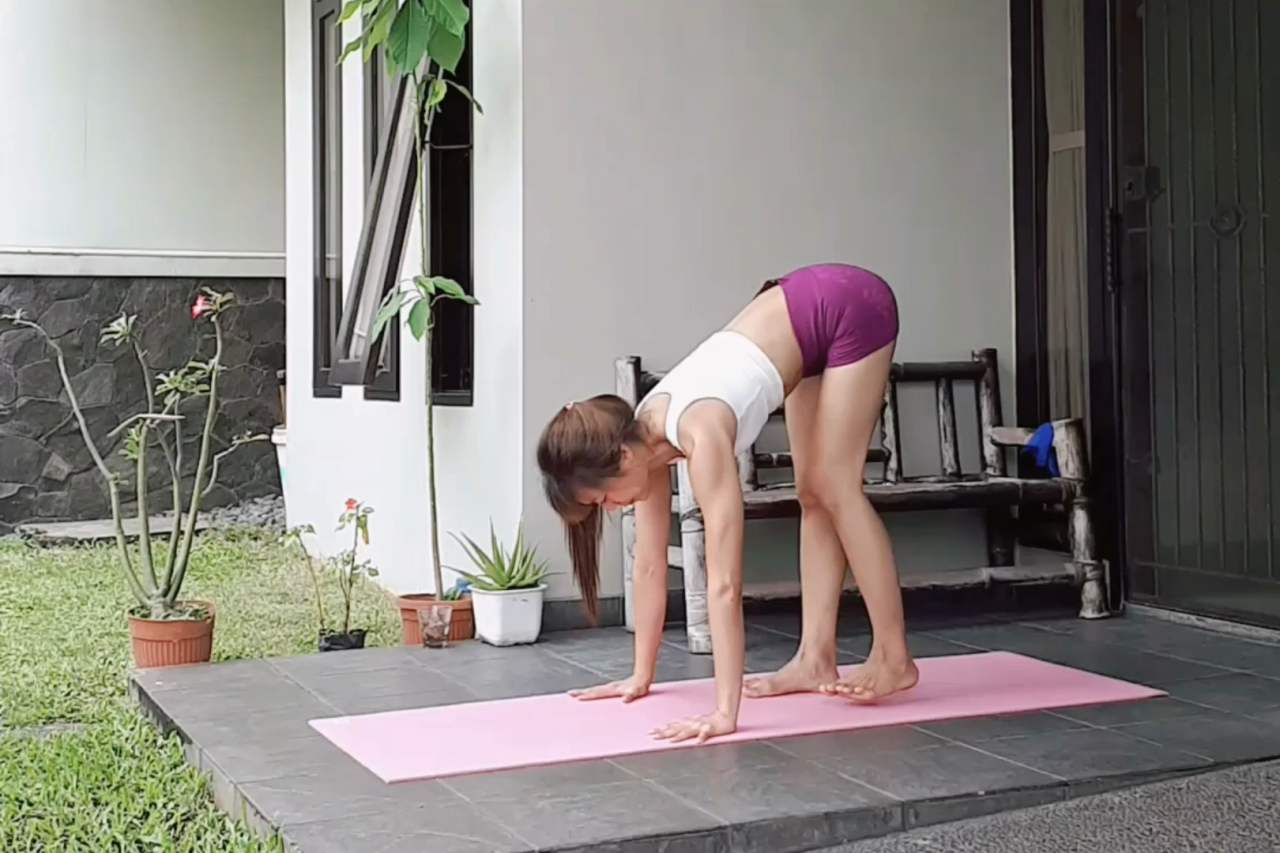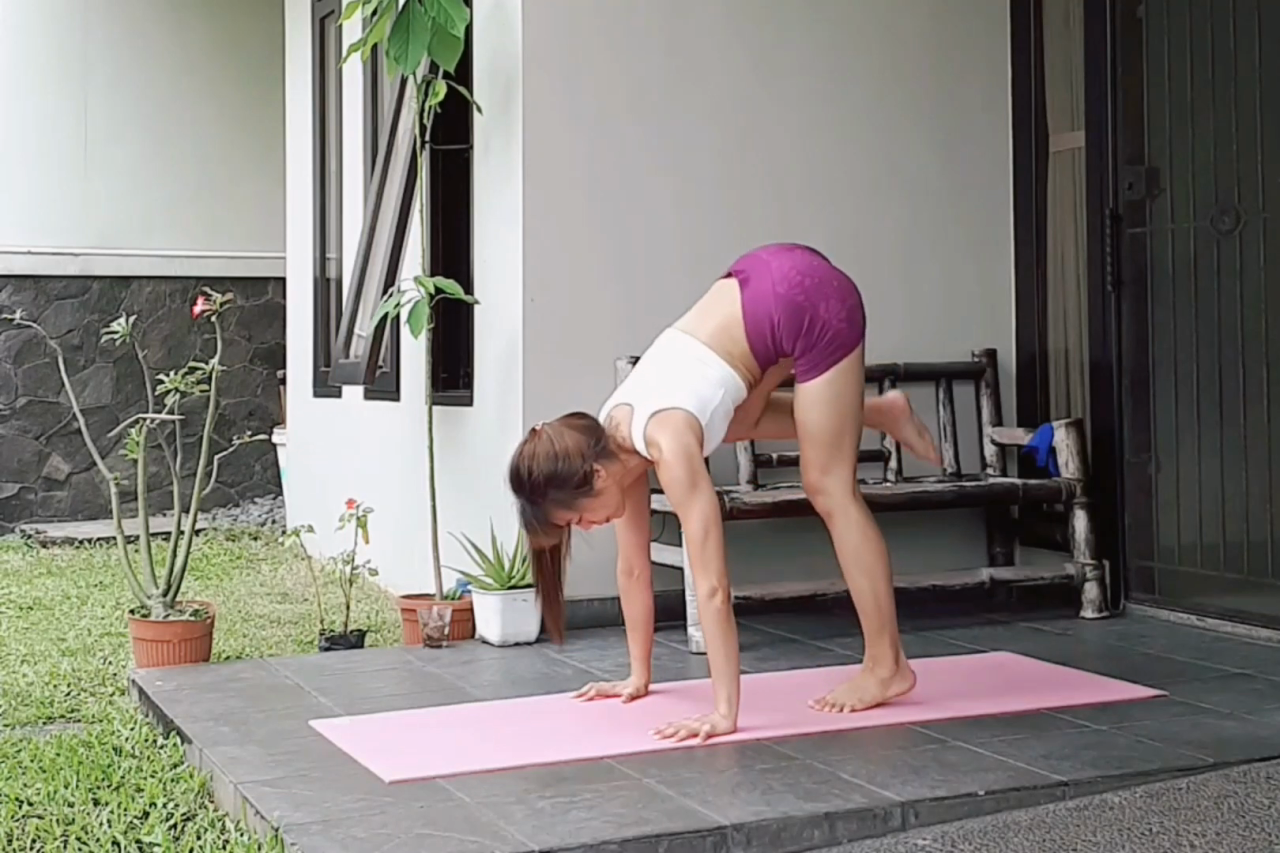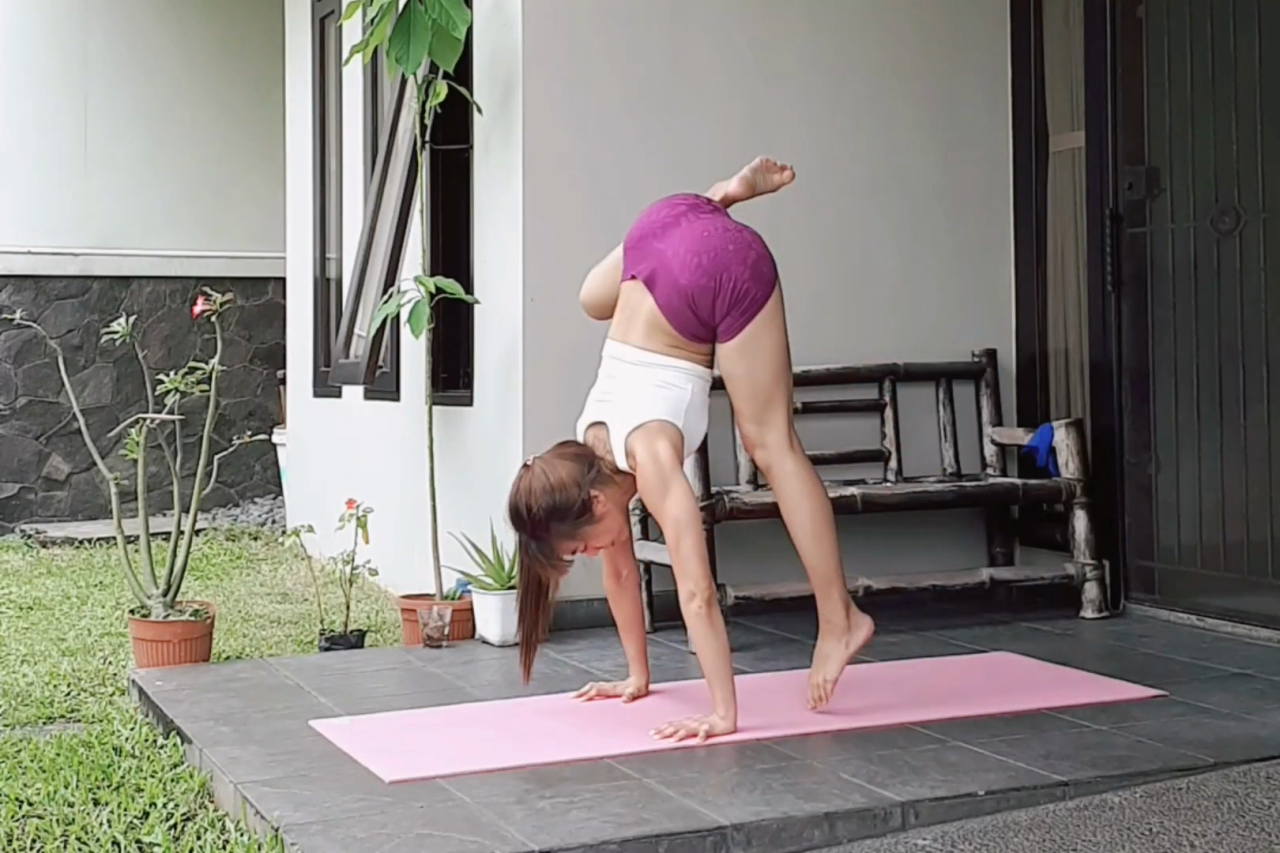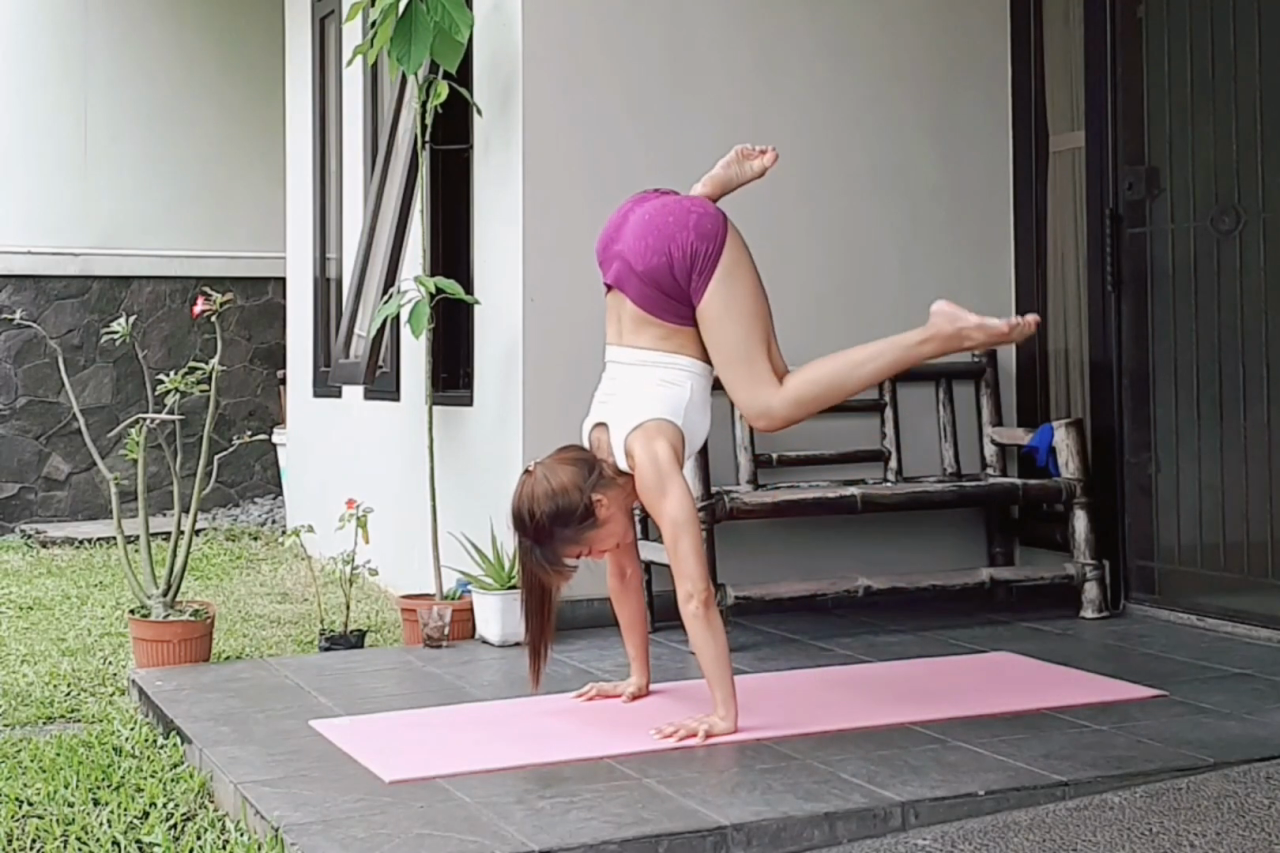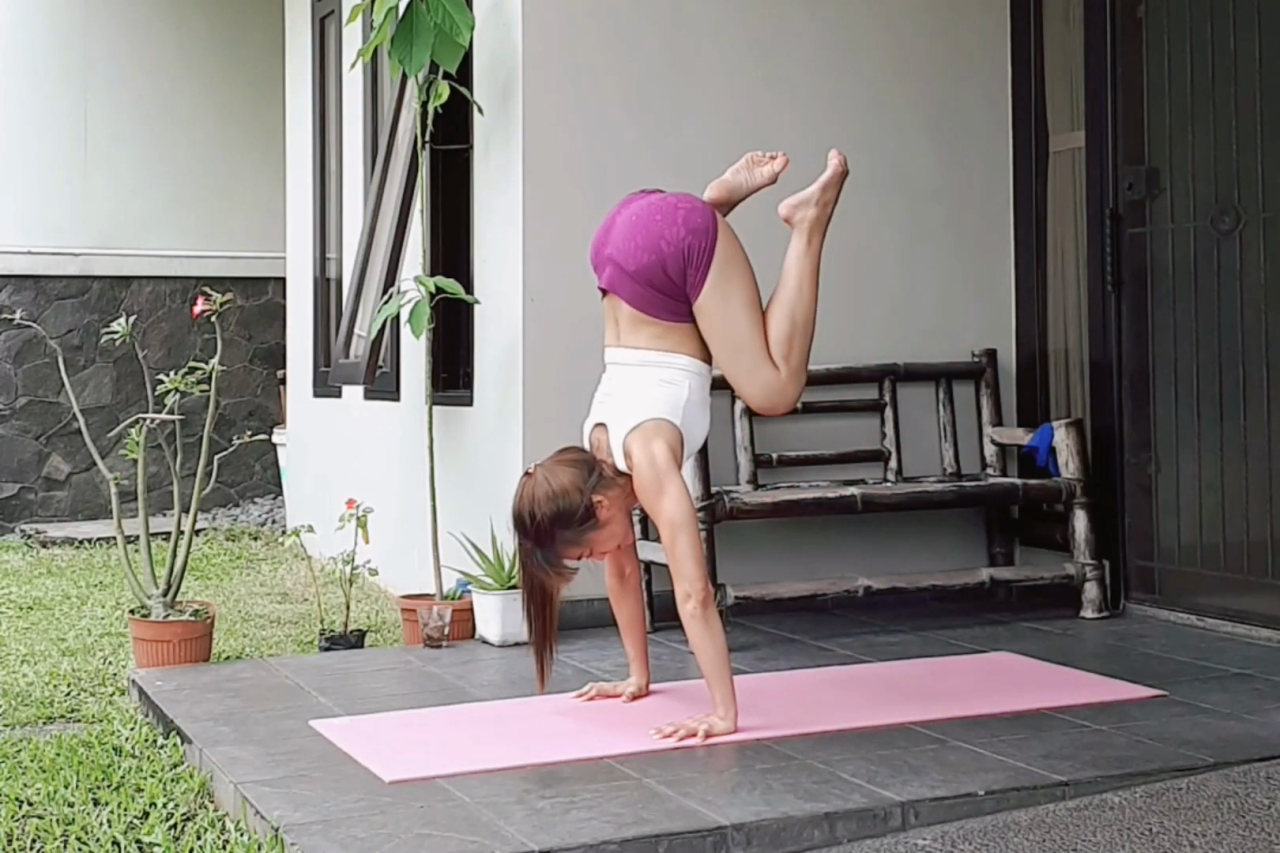
dt=1s
person 1, frame 1
left shoulder: (697, 432)
right shoulder: (646, 431)
left elbow: (723, 581)
right elbow: (649, 565)
left wrist: (725, 711)
right wrist: (640, 676)
left hip: (852, 307)
right hip: (807, 315)
left knee: (835, 485)
right knee: (812, 494)
left ankle: (894, 660)
right ankle: (816, 660)
person 1, frame 2
left shoulder: (664, 441)
right shoulder: (614, 439)
left elbow: (711, 586)
right elbow: (632, 568)
left wrist: (725, 712)
right wrist: (639, 677)
left hip: (810, 297)
right hip: (764, 283)
left knee: (828, 487)
right knee: (735, 425)
right ankle: (878, 412)
person 1, frame 3
left shoulder: (646, 455)
right shoulder: (592, 455)
left elbow: (697, 593)
right elbow: (621, 570)
left wrist: (722, 713)
right wrist: (637, 676)
left hip: (721, 263)
left knee: (772, 446)
right knee: (595, 302)
left ankle: (840, 621)
person 1, frame 4
left shoulder: (646, 457)
right shoulder: (599, 457)
left elbow: (695, 593)
right elbow: (624, 571)
left wrist: (725, 712)
right wrist: (638, 677)
left ankle: (942, 334)
person 1, frame 5
left shoulder: (645, 457)
right shoulder: (597, 458)
left elbow: (694, 595)
right elbow: (623, 572)
left wrist: (724, 714)
right wrist: (637, 677)
left ankle: (808, 219)
right ankle: (721, 196)
